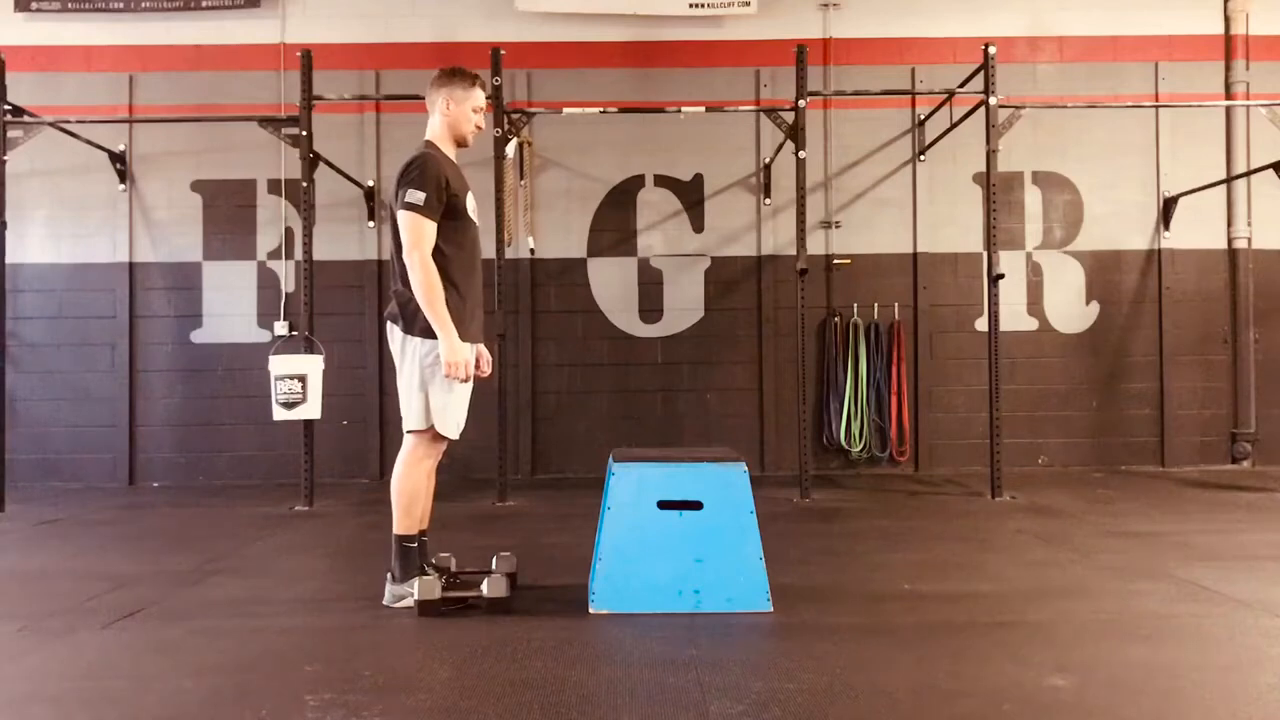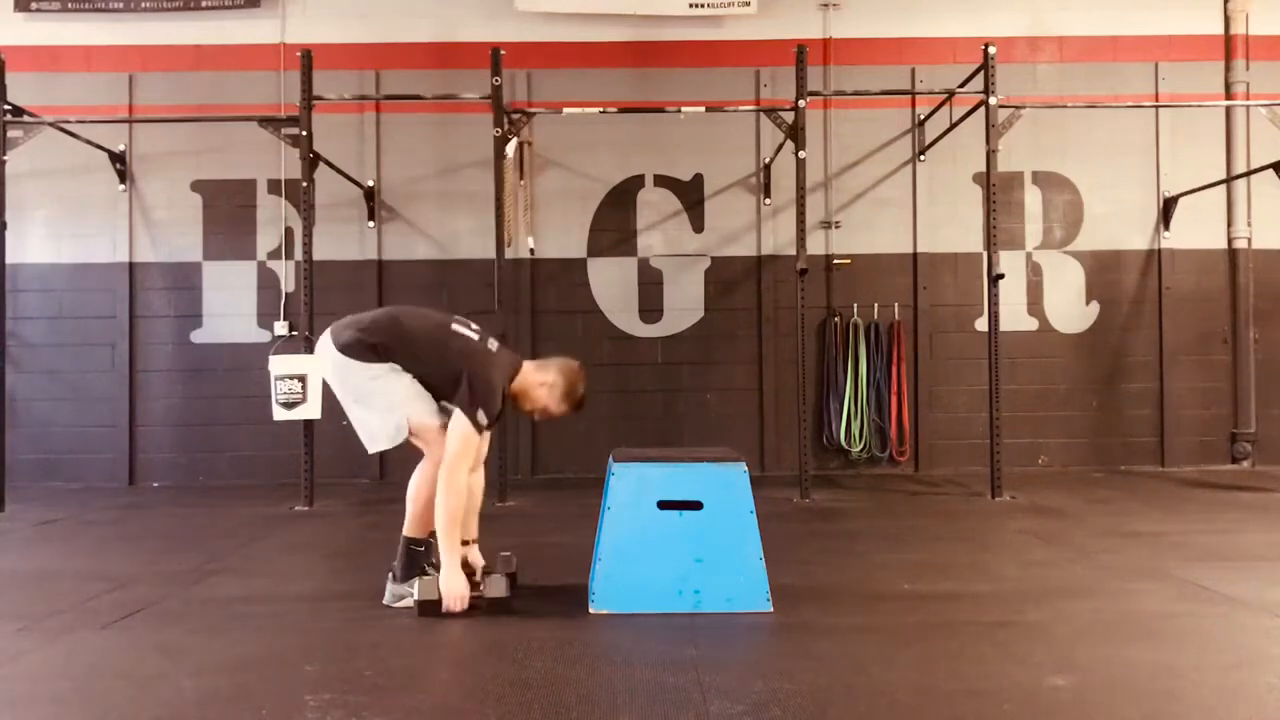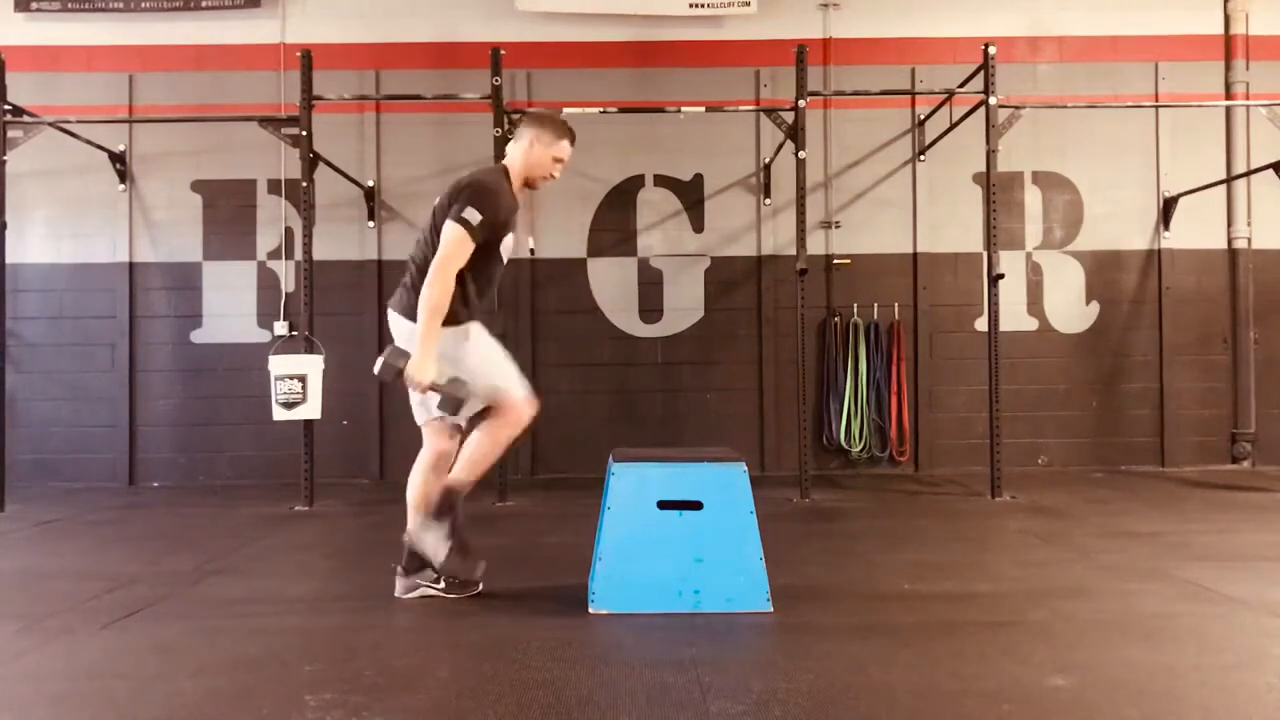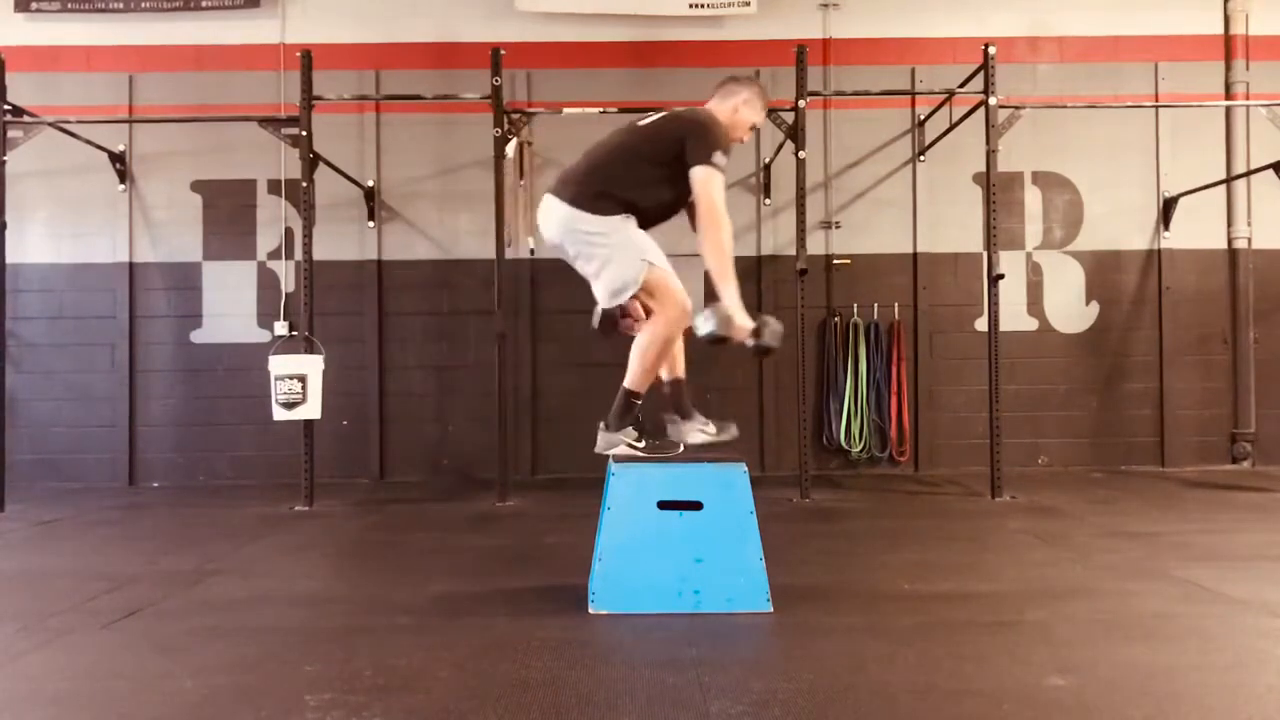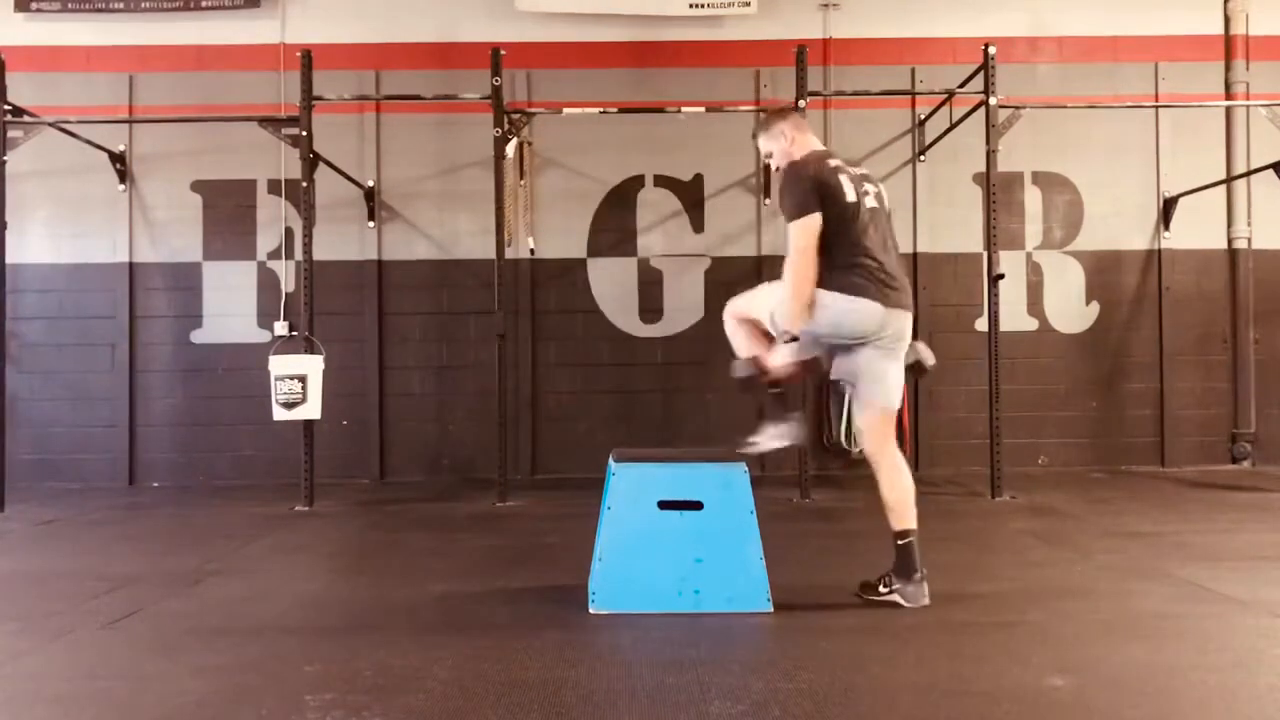
dt=1s
person 1, frame 1
left shoulder: (449, 171)
right shoulder: (424, 169)
right elbow: (417, 259)
left wrist: (471, 337)
right wrist: (448, 337)
left hip: (450, 333)
right hip: (431, 334)
left knee: (431, 445)
right knee: (423, 443)
left ankle: (417, 565)
right ankle: (403, 576)
person 1, frame 2
left shoulder: (499, 373)
right shoulder: (488, 381)
left elbow: (472, 467)
right elbow: (453, 473)
left wrist: (469, 543)
right wrist: (451, 567)
left hip: (359, 348)
right hip: (354, 353)
left knee: (444, 448)
right knee: (441, 450)
left ankle: (416, 564)
right ankle: (407, 577)
person 1, frame 3
left shoulder: (500, 195)
right shoulder: (486, 192)
right elbow: (441, 272)
left wrist: (431, 349)
right wrist: (426, 352)
left hip: (436, 321)
right hip: (434, 320)
left knee: (442, 441)
right knee: (516, 410)
left ankle: (416, 568)
right ankle: (439, 513)
person 1, frame 4
left shoulder: (677, 127)
right shoulder: (708, 130)
right elbow: (712, 220)
left wrist: (623, 288)
right wrist: (732, 303)
left hip: (564, 209)
right hip: (587, 213)
left knee: (660, 305)
right knee: (673, 307)
left ankle: (684, 417)
right ankle: (618, 427)
person 1, frame 5
left shoulder: (800, 175)
right shoulder: (861, 177)
left elbow: (802, 256)
left wrist: (791, 337)
right wrist: (907, 341)
left hip: (843, 300)
right hip: (894, 311)
left knee: (738, 311)
right knee: (881, 445)
left ankle: (784, 417)
right ankle: (909, 575)
